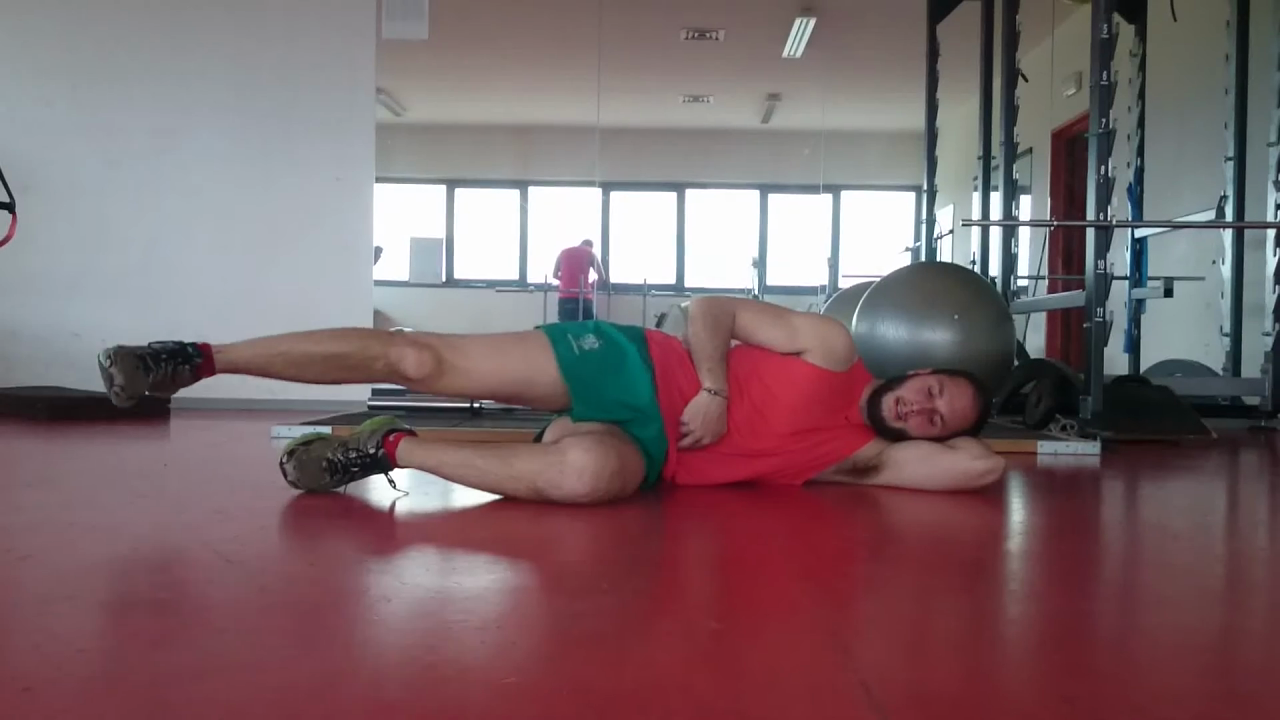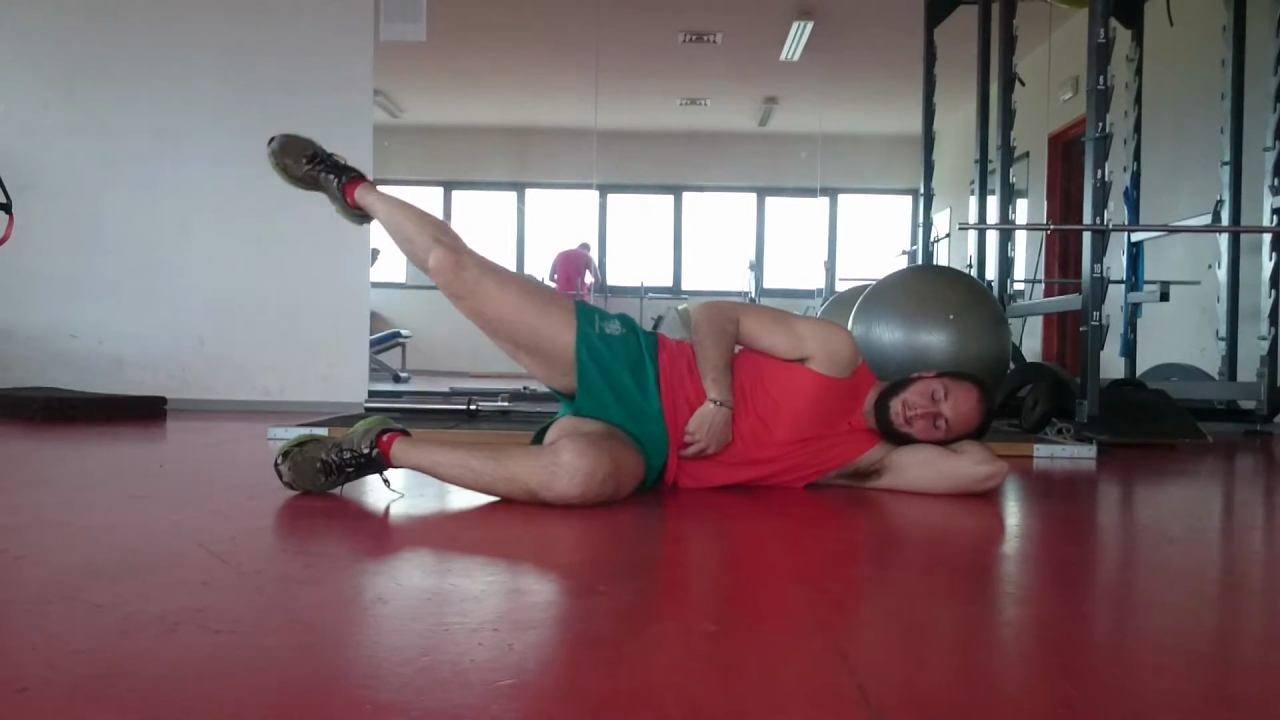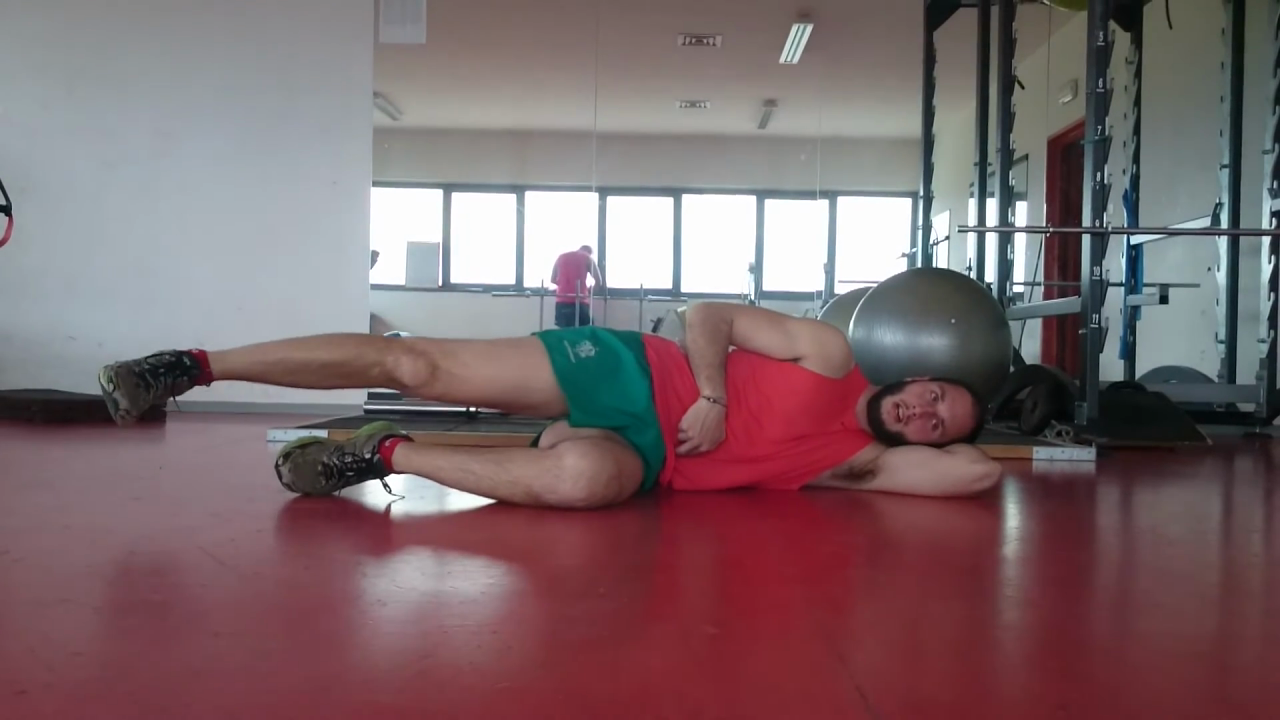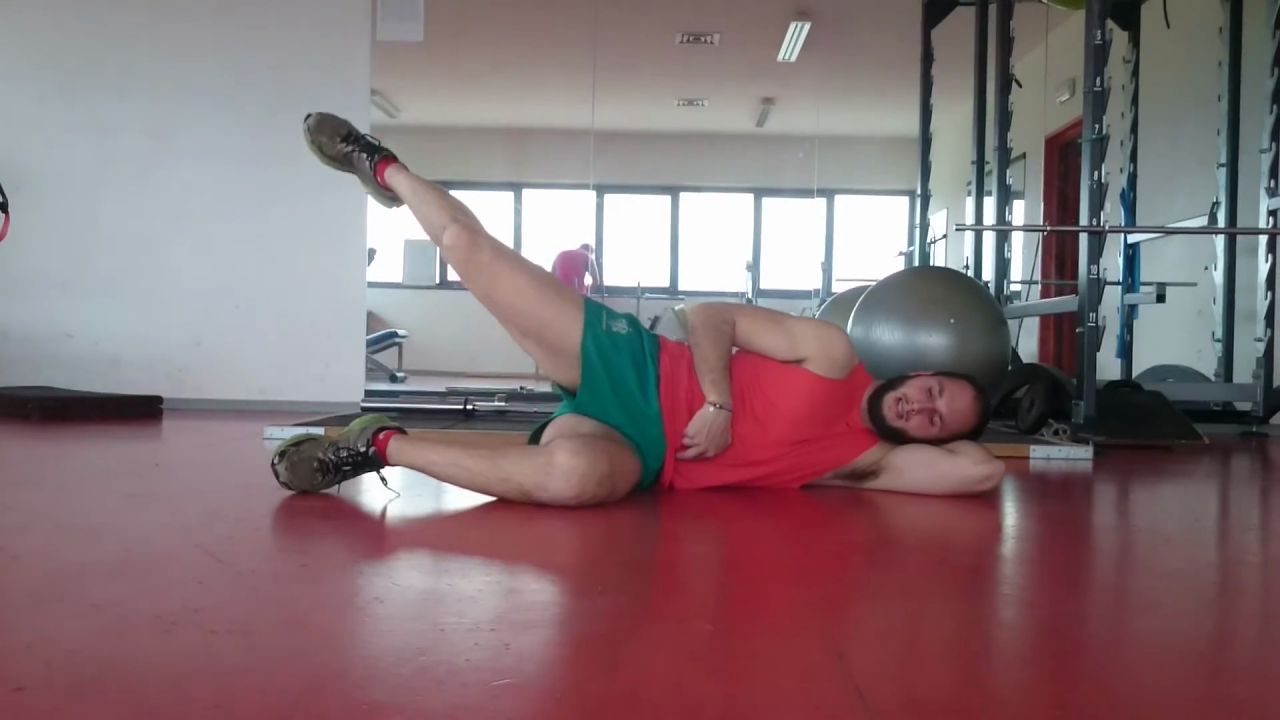
dt=1s
person 1, frame 1
left shoulder: (867, 457)
right shoulder: (833, 352)
left elbow: (980, 468)
right elbow: (713, 309)
right wrist: (714, 390)
left hip: (649, 450)
right hip: (627, 368)
left knee: (586, 472)
right knee: (420, 357)
left ankle: (389, 451)
right ankle: (201, 356)
person 1, frame 2
left shoulder: (873, 460)
right shoulder: (837, 359)
left elbow: (985, 471)
right elbow: (715, 315)
right wrist: (717, 401)
left hip: (642, 452)
right hip: (633, 368)
left knee: (583, 476)
right knee: (453, 266)
left ankle: (384, 449)
person 1, frame 3
left shoulder: (862, 462)
right shoulder: (829, 354)
right elbow: (709, 316)
right wrist: (713, 398)
left hip: (641, 450)
right hip: (623, 372)
left knee: (582, 474)
right knee: (414, 361)
left ankle: (381, 455)
right ankle: (195, 365)
person 1, frame 4
left shoulder: (870, 459)
right shoulder: (835, 359)
left elbow: (983, 471)
right elbow: (711, 317)
right wrist: (717, 404)
left hip: (644, 449)
right hip: (632, 365)
left knee: (582, 474)
right knee: (468, 245)
left ankle: (379, 447)
